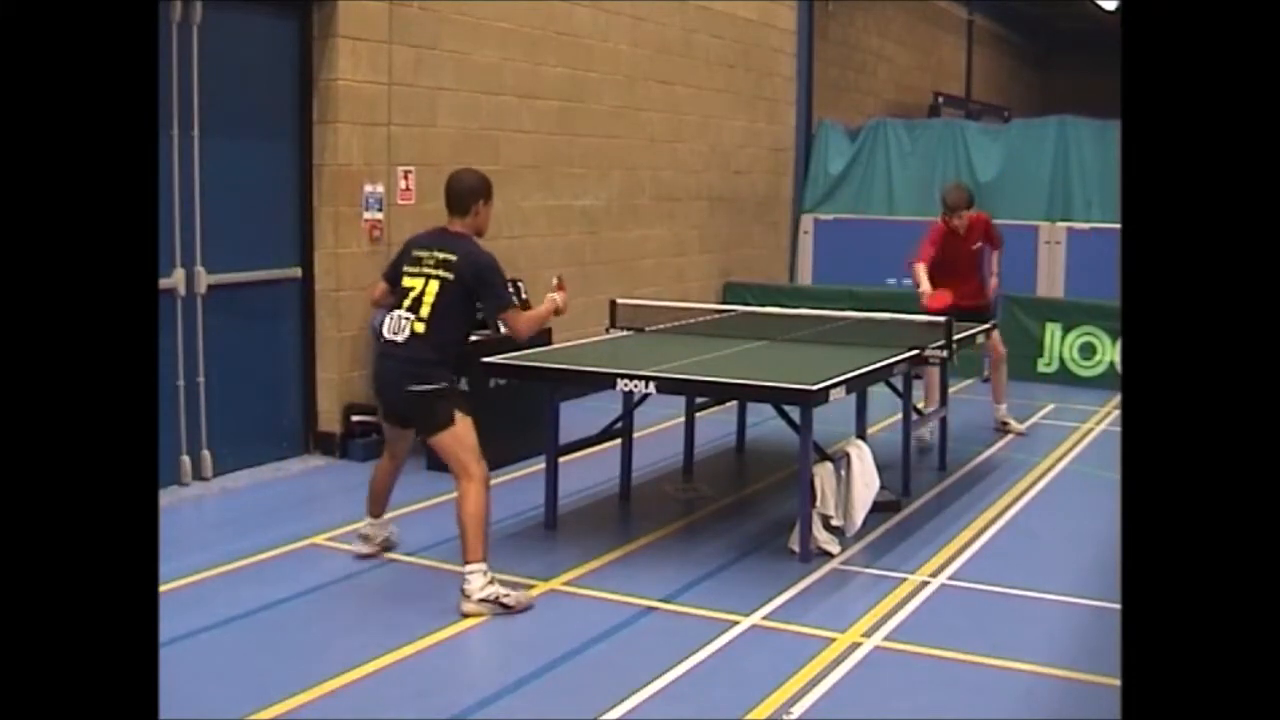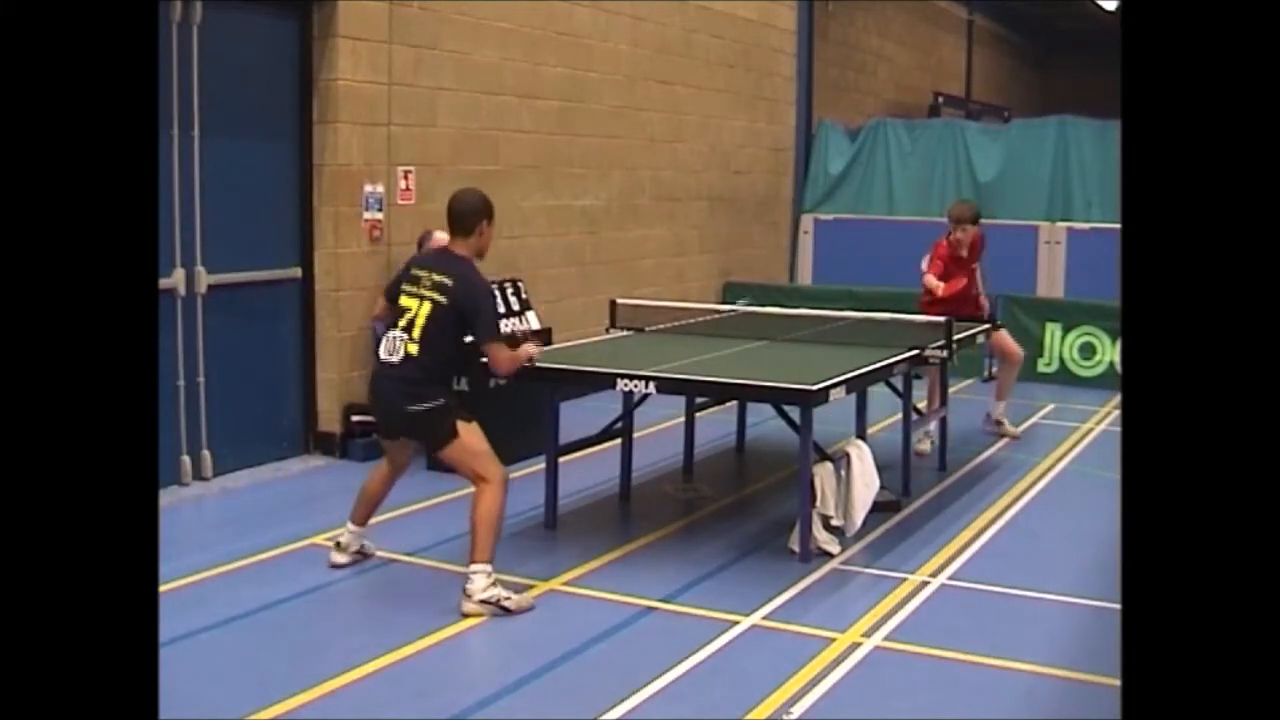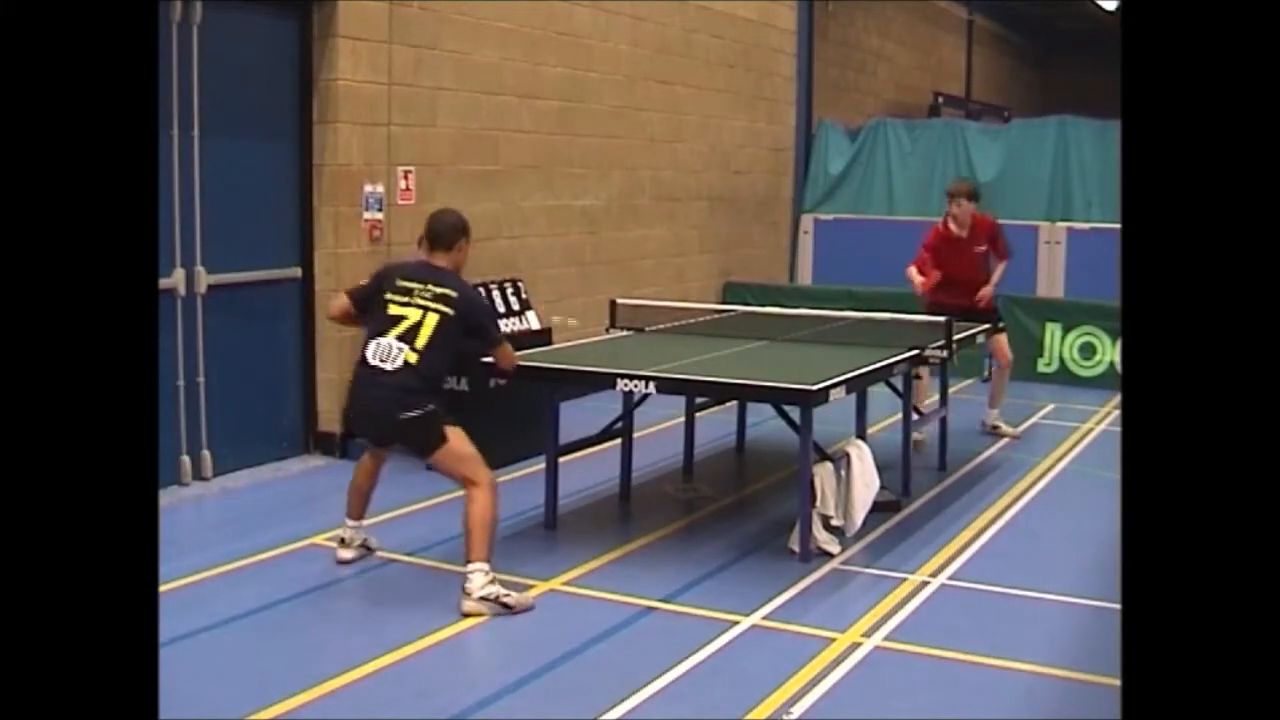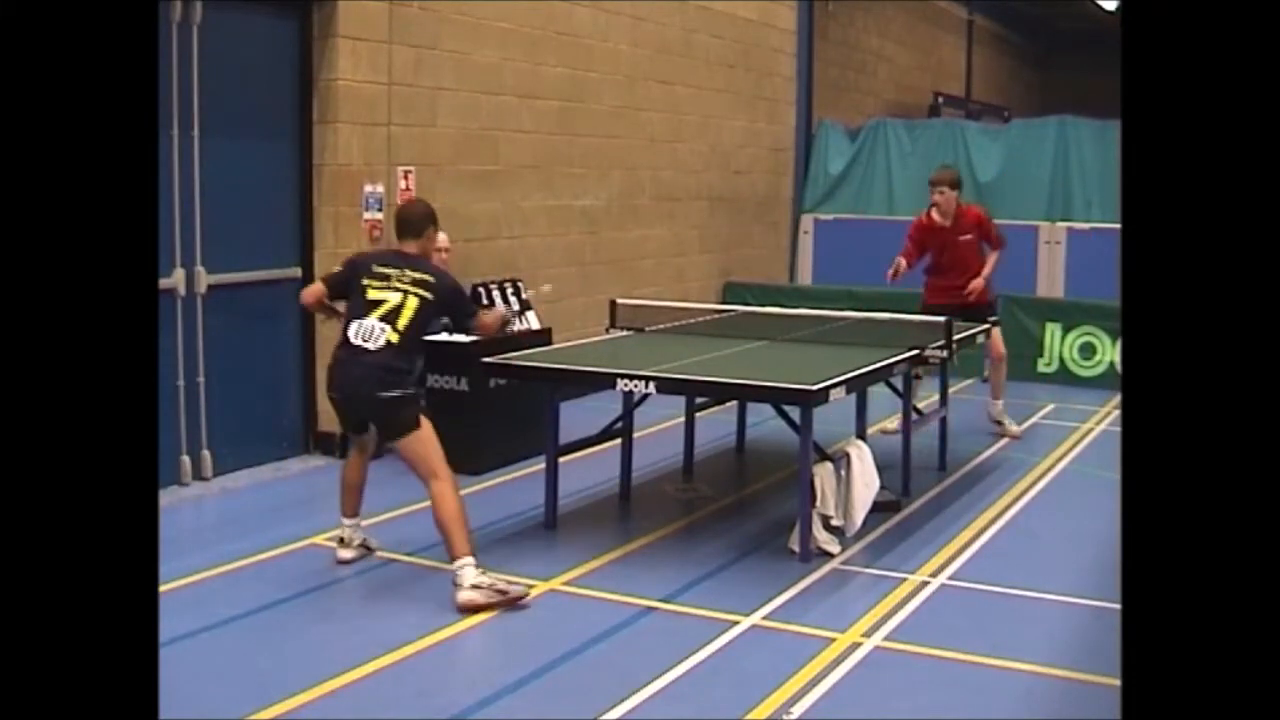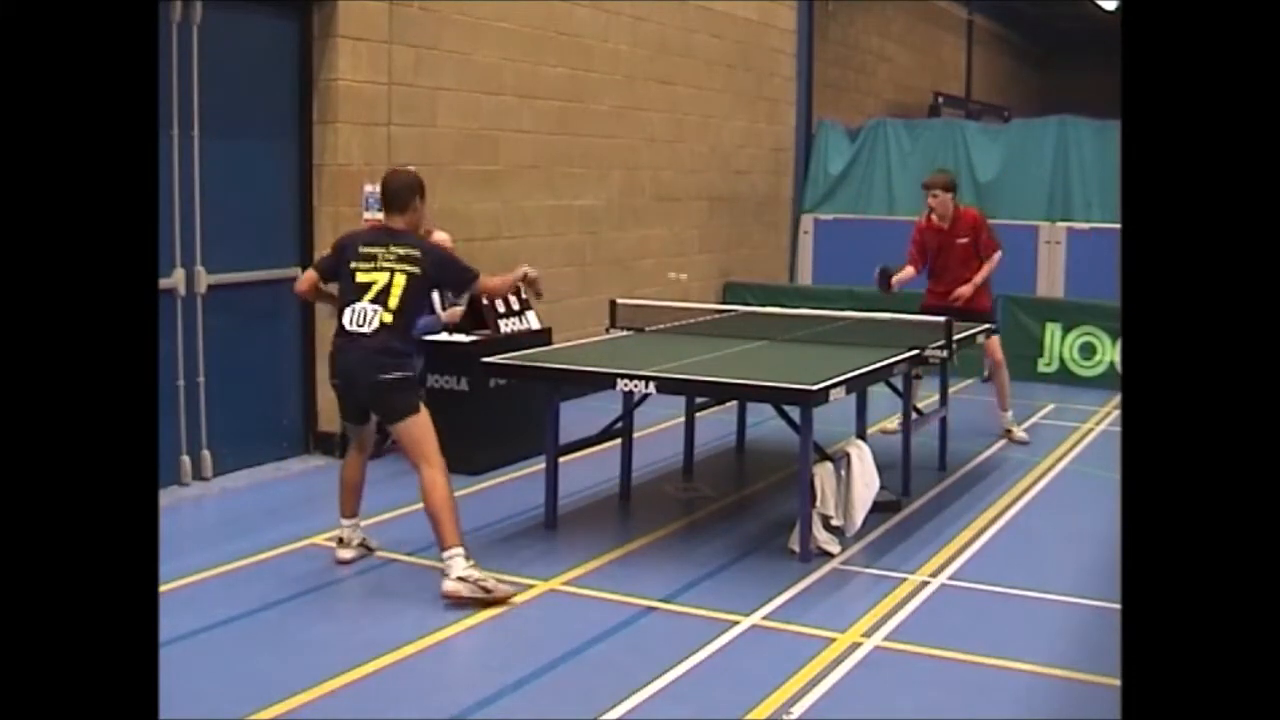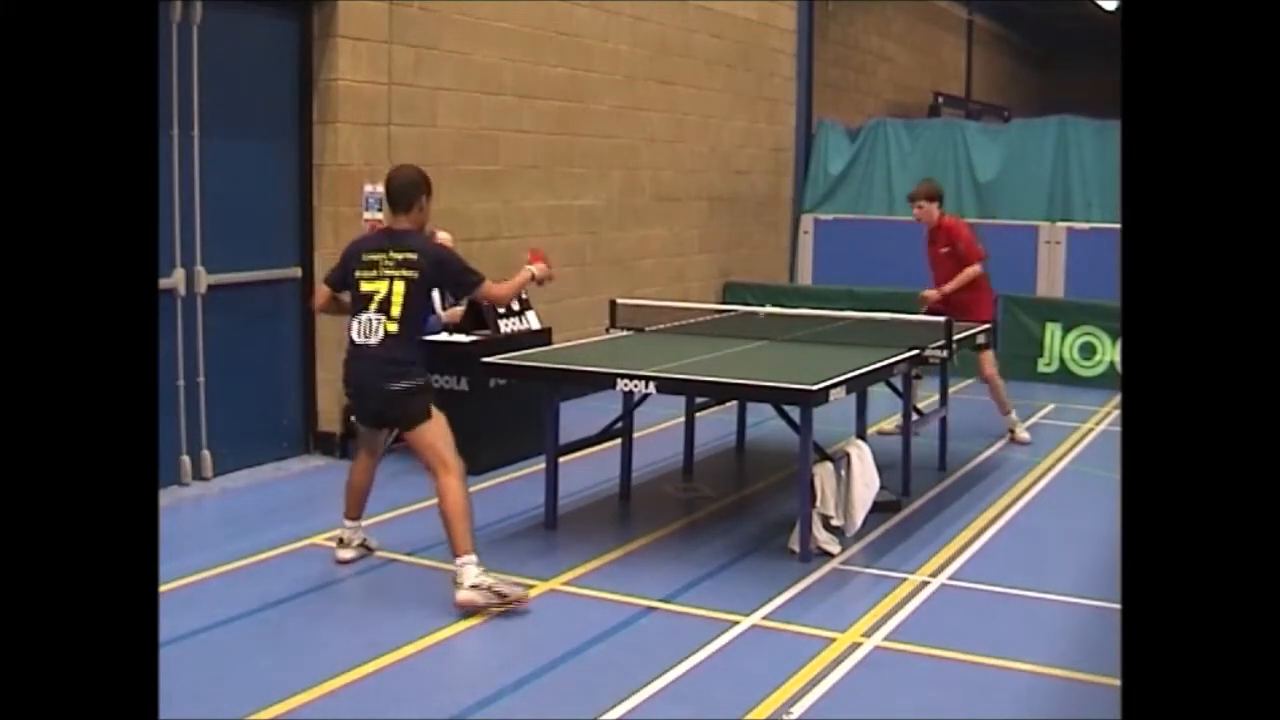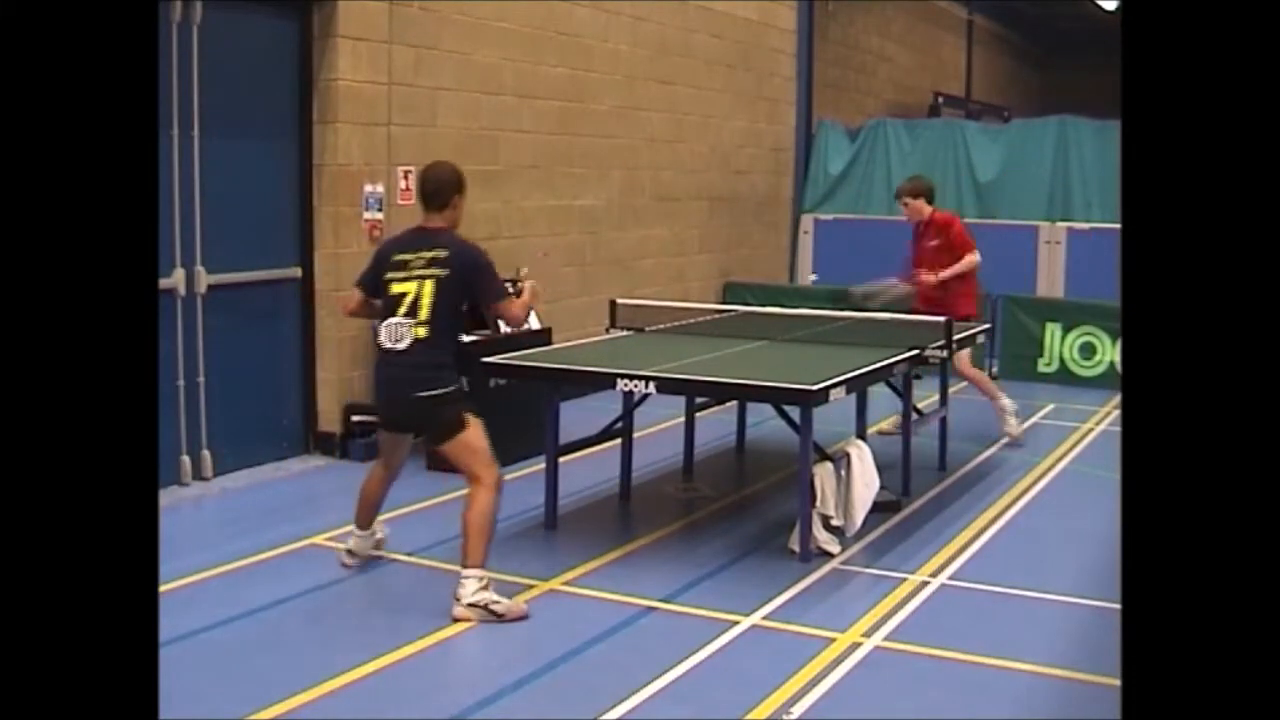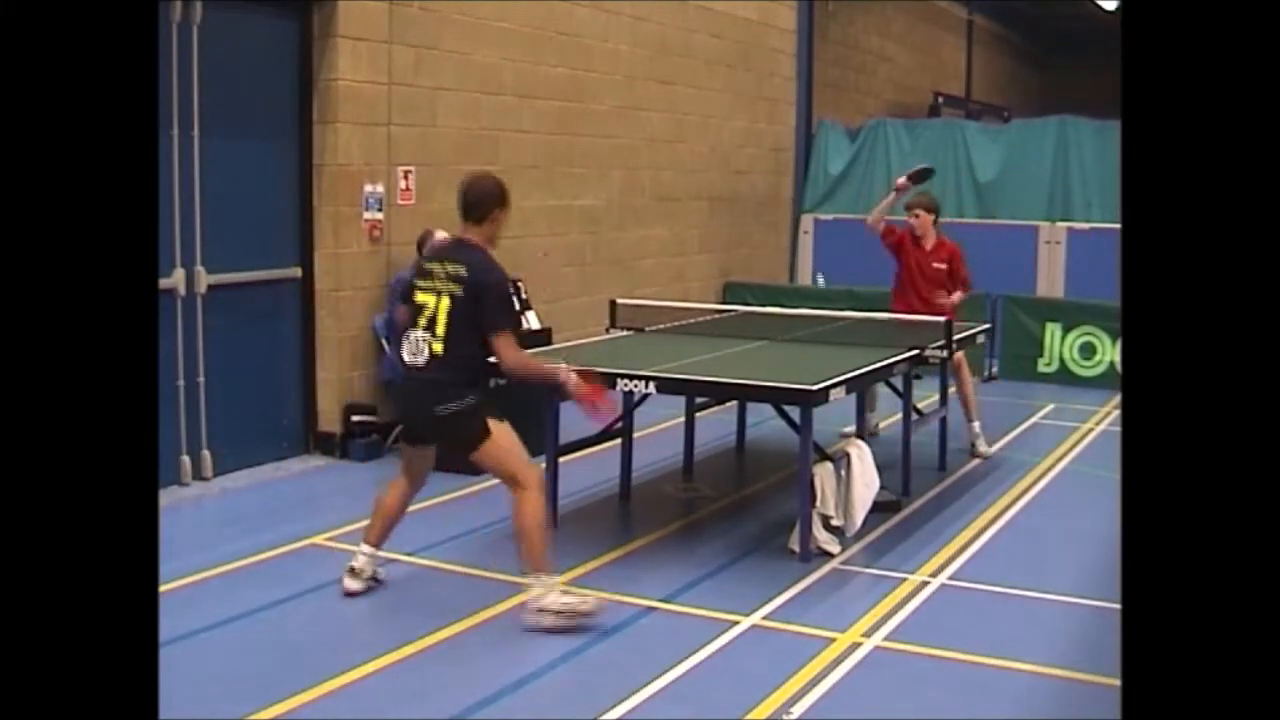
dt=0.2s
person 1, frame 1
left shoulder: (417, 244)
right shoulder: (477, 260)
left elbow: (379, 297)
right elbow: (520, 327)
right wrist: (552, 304)
left hip: (388, 370)
right hip: (425, 379)
left knee: (395, 454)
right knee: (472, 475)
left ankle: (372, 532)
right ankle: (477, 585)
person 1, frame 2
left shoulder: (417, 264)
right shoulder: (472, 285)
left elbow: (387, 309)
right elbow: (501, 366)
right wrist: (524, 353)
left hip: (383, 389)
right hip: (421, 400)
left knee: (394, 463)
right knee: (492, 478)
left ankle: (349, 542)
right ankle: (480, 587)
person 1, frame 3
left shoulder: (390, 275)
right shoulder: (466, 298)
left elbow: (336, 312)
right elbow: (507, 363)
right wrist: (490, 341)
left hip: (363, 397)
right hip: (411, 407)
left knee: (374, 453)
right knee: (480, 482)
left ankle: (351, 537)
right ankle: (479, 586)
person 1, frame 4
left shoulder: (362, 263)
right shoulder: (438, 281)
left elbow: (309, 299)
right elbow: (487, 325)
right wrist: (506, 314)
left hip: (342, 380)
right hip: (389, 388)
left knee: (360, 448)
right knee: (441, 479)
left ankle: (349, 537)
right ankle: (469, 579)
person 1, frame 5
left shoulder: (351, 244)
right shoulder: (428, 254)
left elbow: (304, 288)
right elbow: (491, 287)
right wrist: (521, 274)
left hip: (344, 366)
right hip: (390, 372)
left knee: (359, 447)
right knee: (431, 465)
left ankle: (348, 537)
right ankle: (457, 569)
person 1, frame 6
left shoulder: (359, 249)
right shoulder: (432, 255)
left elbow: (322, 303)
right elbow: (497, 295)
right wrist: (532, 273)
left hip: (358, 375)
right hip: (399, 379)
left knee: (367, 453)
right knee: (449, 471)
left ankle: (349, 537)
right ankle: (469, 577)
person 1, frame 7
left shoulder: (390, 249)
right shoulder: (466, 255)
left elbow: (354, 307)
right elbow: (513, 316)
right wrist: (528, 293)
left hip: (389, 380)
right hip: (432, 387)
left knee: (389, 461)
right knee: (484, 477)
left ankle: (359, 541)
right ankle: (471, 590)
person 1, frame 8
left shoulder: (430, 259)
right shoulder: (486, 275)
left elbow: (405, 317)
right elbow: (508, 359)
right wrist: (563, 375)
left hip: (412, 393)
right hip: (451, 403)
left knee: (411, 478)
right knee: (528, 481)
left ankle: (361, 566)
right ankle: (543, 594)
person 2, frame 1
left shoulder: (982, 222)
right shoulder: (938, 233)
left elbow: (995, 246)
right elbow: (920, 262)
left wrist: (993, 275)
right wrist: (924, 284)
left hip: (974, 300)
left knee: (998, 354)
left ankle: (1002, 415)
right ankle: (928, 423)
person 2, frame 2
left shoulder: (978, 242)
right shoulder: (942, 251)
right elbow: (929, 277)
left wrist: (980, 293)
right wrist: (937, 286)
left hip: (971, 311)
right hip: (940, 314)
left knee: (1014, 356)
right knee: (937, 365)
left ankle: (996, 415)
right ankle: (928, 431)
person 2, frame 3
left shoulder: (989, 227)
right shoulder: (938, 234)
left elbow: (1002, 257)
right elbow: (917, 267)
left wrist: (991, 286)
right wrist: (918, 279)
left hip: (980, 301)
right hip: (943, 302)
left knee: (1005, 360)
left ankle: (992, 419)
person 2, frame 4
left shoulder: (976, 217)
right shoulder: (922, 224)
left elbow: (997, 246)
right elbow: (908, 257)
left wrist: (983, 278)
right wrist: (898, 268)
left hip: (976, 295)
right hip: (938, 297)
left knee: (998, 353)
left ankle: (998, 414)
person 2, frame 5
left shoulder: (973, 219)
right shoulder: (922, 227)
left elbow: (995, 254)
right elbow: (915, 265)
left wrist: (972, 285)
right wrist: (896, 279)
left hip: (975, 302)
right hip: (938, 302)
left knee: (996, 359)
left ankle: (1008, 423)
person 2, frame 6
left shoulder: (954, 228)
right shoulder: (932, 234)
left elbow: (976, 267)
left wrist: (941, 292)
right wrist: (931, 300)
left hip: (975, 311)
right hip: (944, 309)
left knee: (988, 371)
left ankle: (1013, 423)
person 2, frame 7
left shoulder: (949, 224)
right shoulder: (919, 230)
left elbow: (972, 258)
left wrist: (940, 277)
left hip: (959, 308)
right hip: (928, 306)
left knee: (962, 368)
left ankle: (1004, 406)
right ankle: (904, 417)
person 2, frame 8
left shoulder: (950, 250)
right shoulder: (902, 239)
left elbow: (962, 289)
right elbow: (874, 224)
left wrist: (952, 300)
right wrist: (895, 193)
left hip: (938, 319)
right hip: (903, 318)
left knee: (960, 363)
left ankle: (975, 432)
right ankle: (868, 421)
